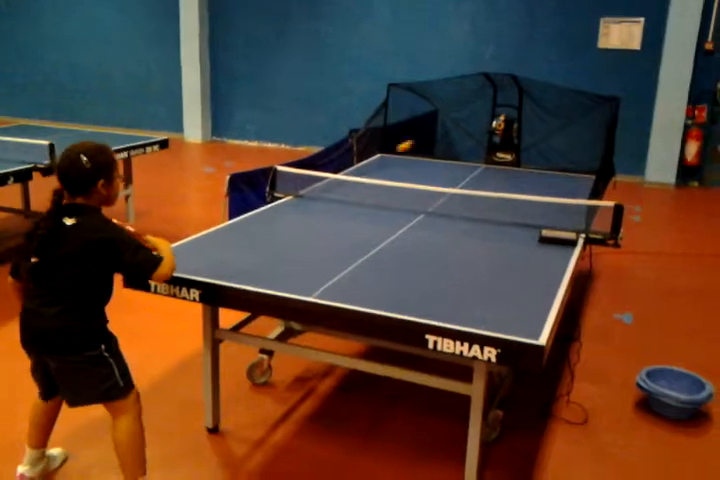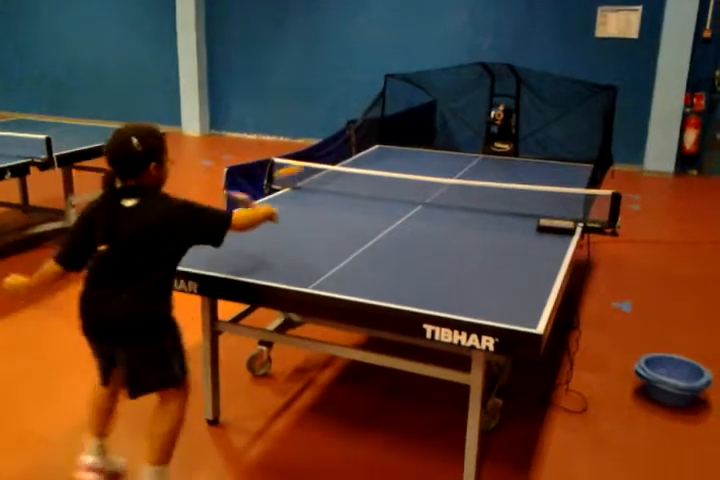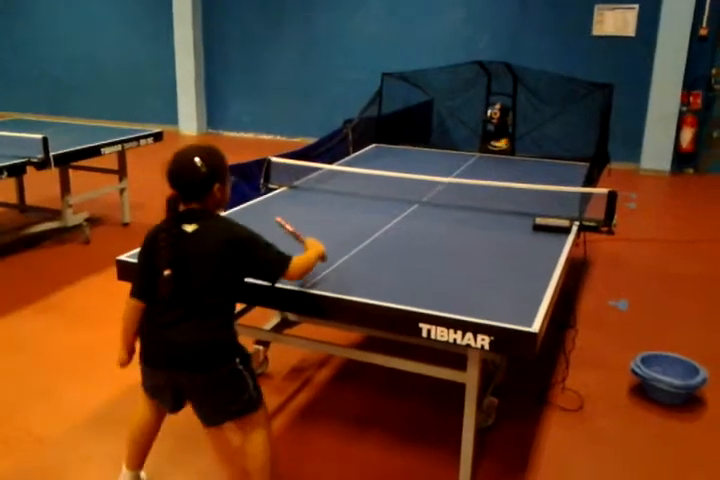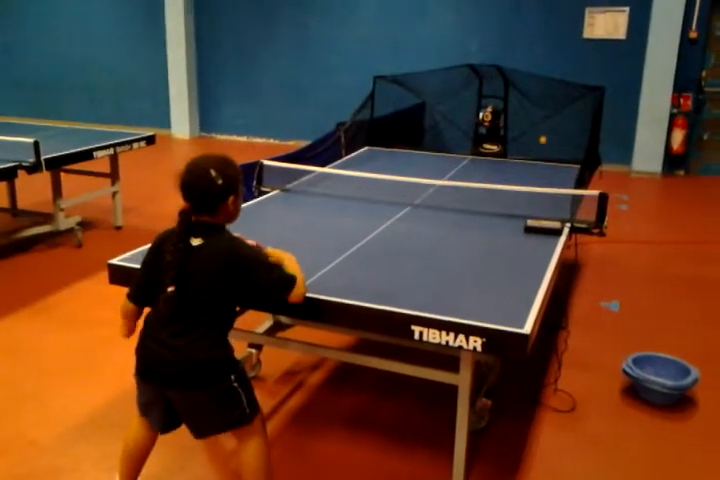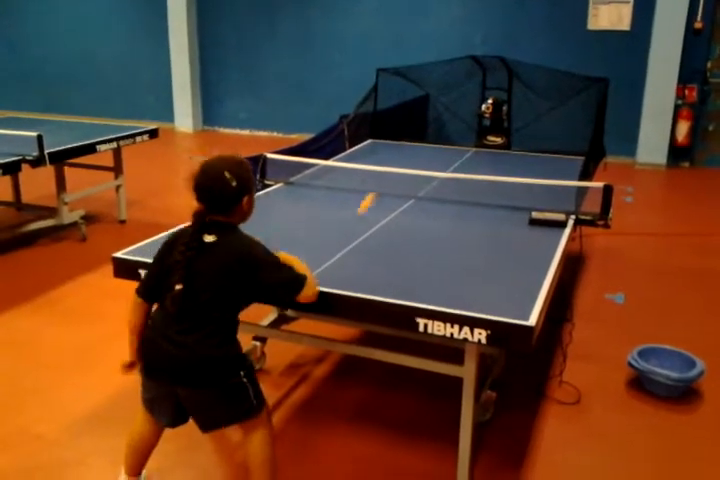
dt=0.4s
person 1, frame 1
left shoulder: (44, 224)
right shoulder: (107, 234)
left elbow: (17, 279)
right elbow: (161, 272)
right wrist: (163, 246)
left hip: (34, 330)
right hip: (78, 336)
left knee: (51, 392)
right knee: (125, 405)
person 1, frame 2
left shoulder: (97, 211)
right shoulder: (173, 212)
left elbow: (62, 265)
right elbow: (239, 222)
left wrist: (29, 283)
right wrist: (264, 211)
left hip: (96, 317)
right hip: (145, 323)
left knee: (110, 382)
right knee: (173, 393)
person 1, frame 3
left shoulder: (157, 237)
right shoulder: (234, 236)
left elbow: (137, 301)
right elbow: (293, 270)
left wrist: (126, 348)
right wrist: (314, 249)
left hip: (158, 348)
right hip: (212, 351)
left knee: (153, 404)
right knee: (254, 422)
person 1, frame 4
left shoulder: (165, 243)
right shoulder: (237, 254)
left elbow: (132, 305)
right elbow: (295, 294)
left wrist: (128, 327)
right wrist: (287, 260)
left hip: (152, 360)
right hip: (204, 368)
left knee: (147, 422)
right knee: (250, 432)
person 1, frame 5
left shoulder: (177, 242)
right shoulder: (247, 252)
left elbow: (141, 302)
right elbow: (307, 293)
left wrist: (136, 350)
right wrist: (292, 261)
left hip: (158, 356)
right hip: (211, 364)
left knee: (153, 416)
right knee: (256, 425)
